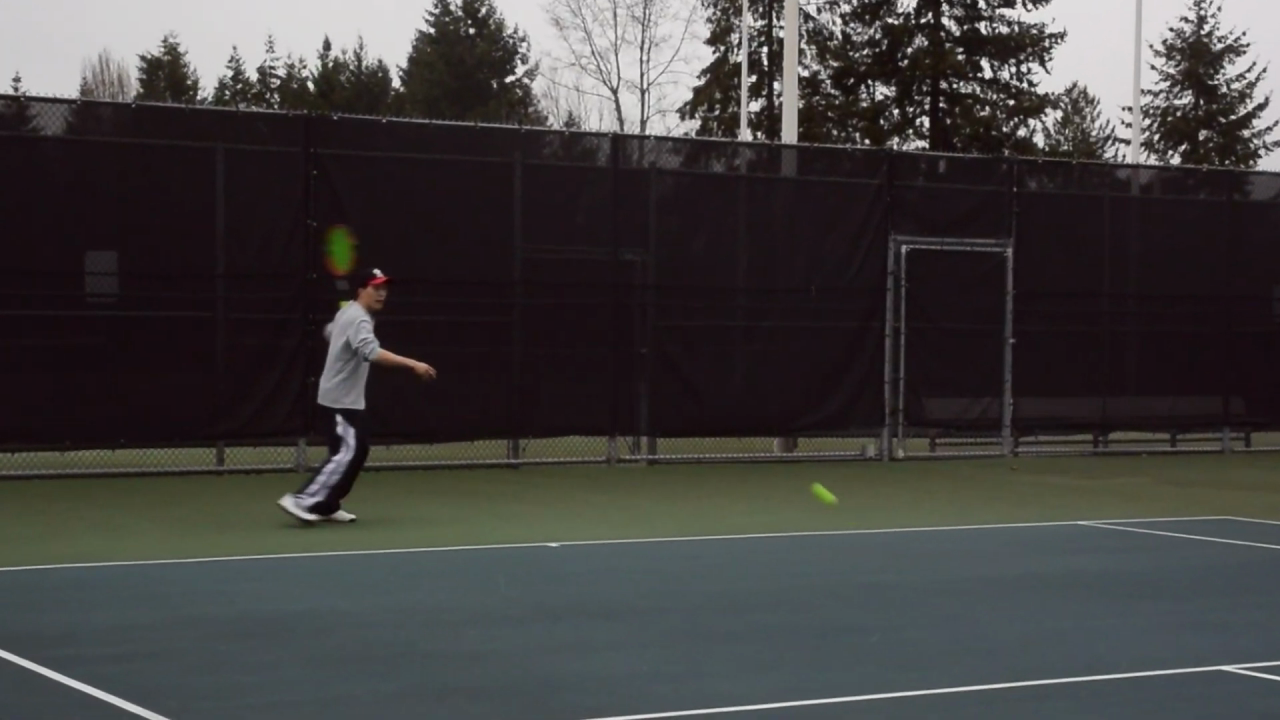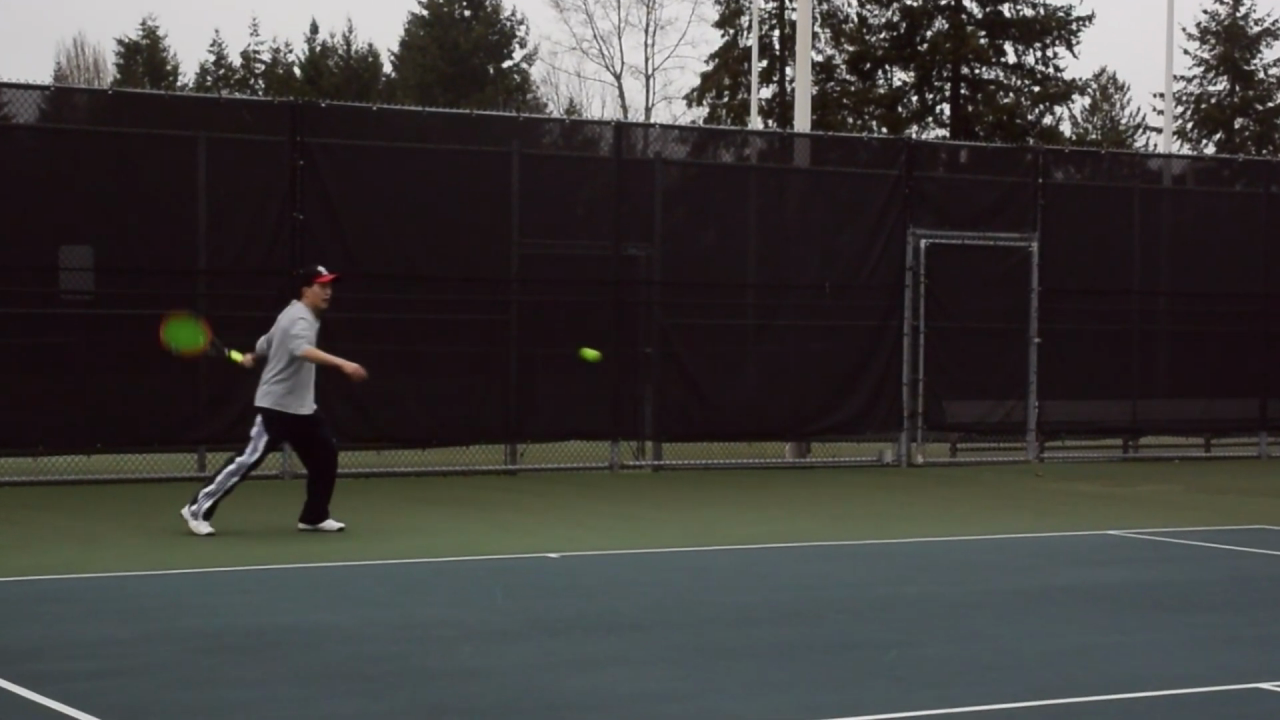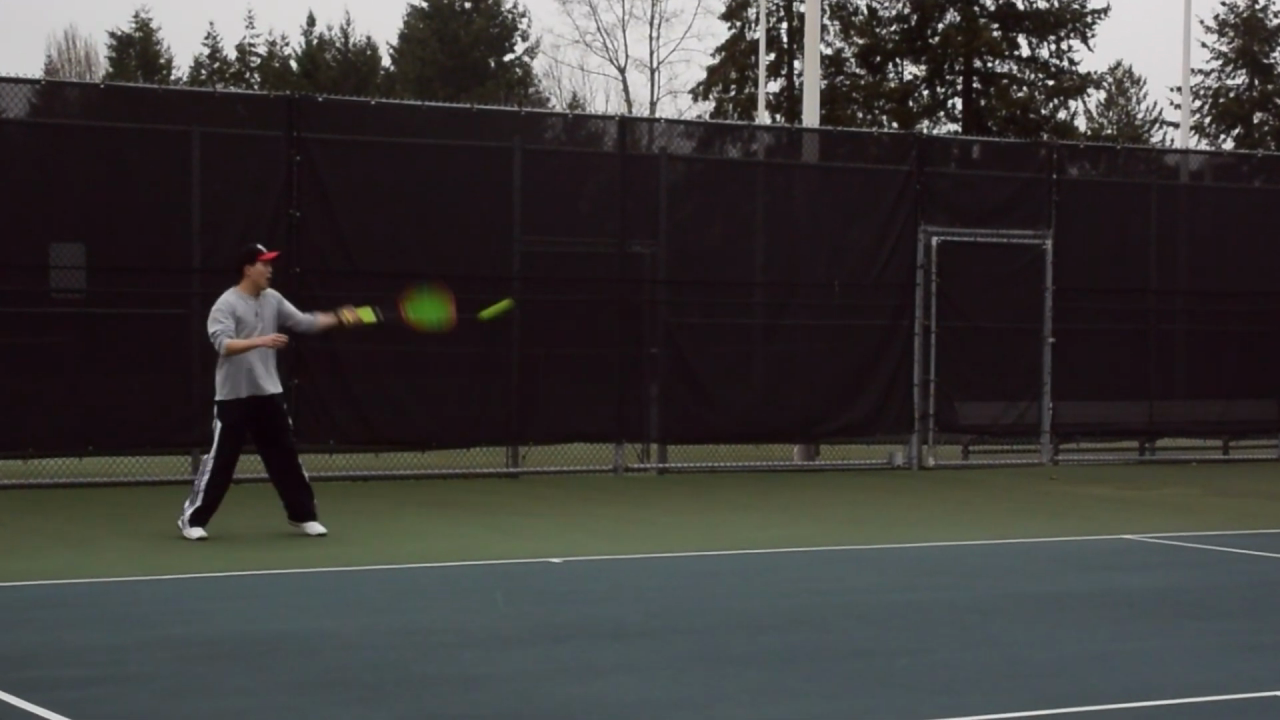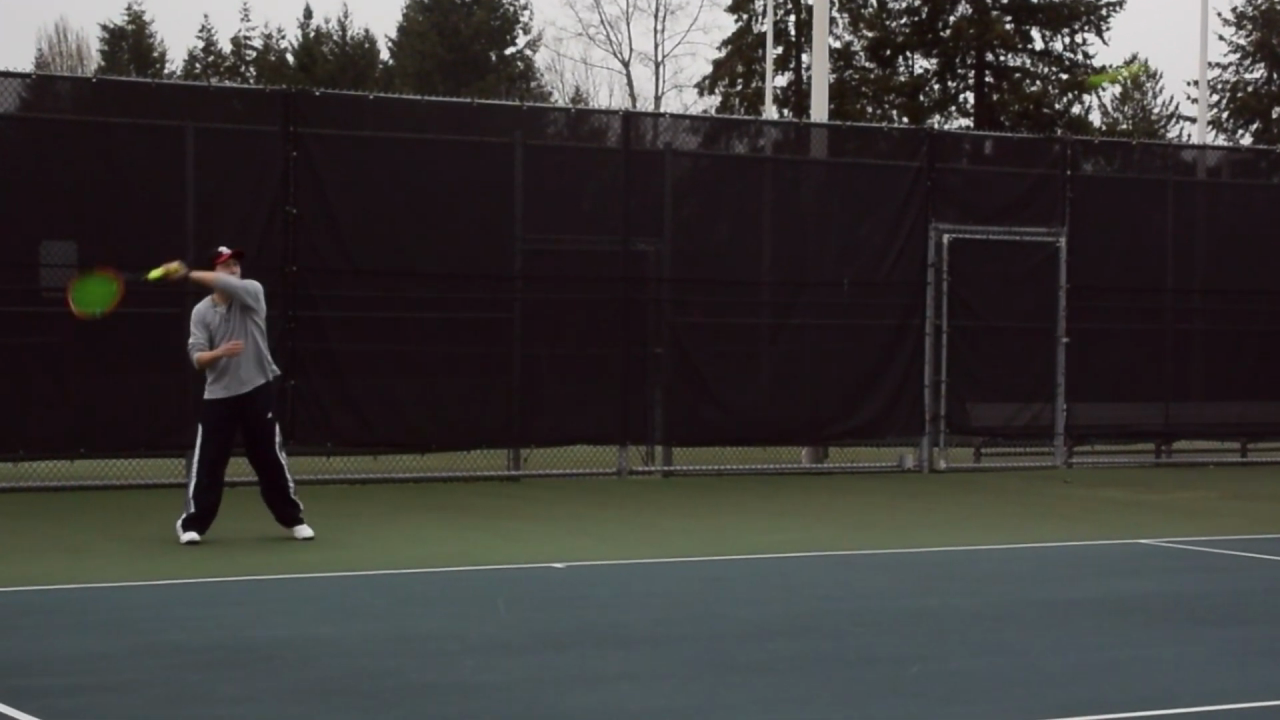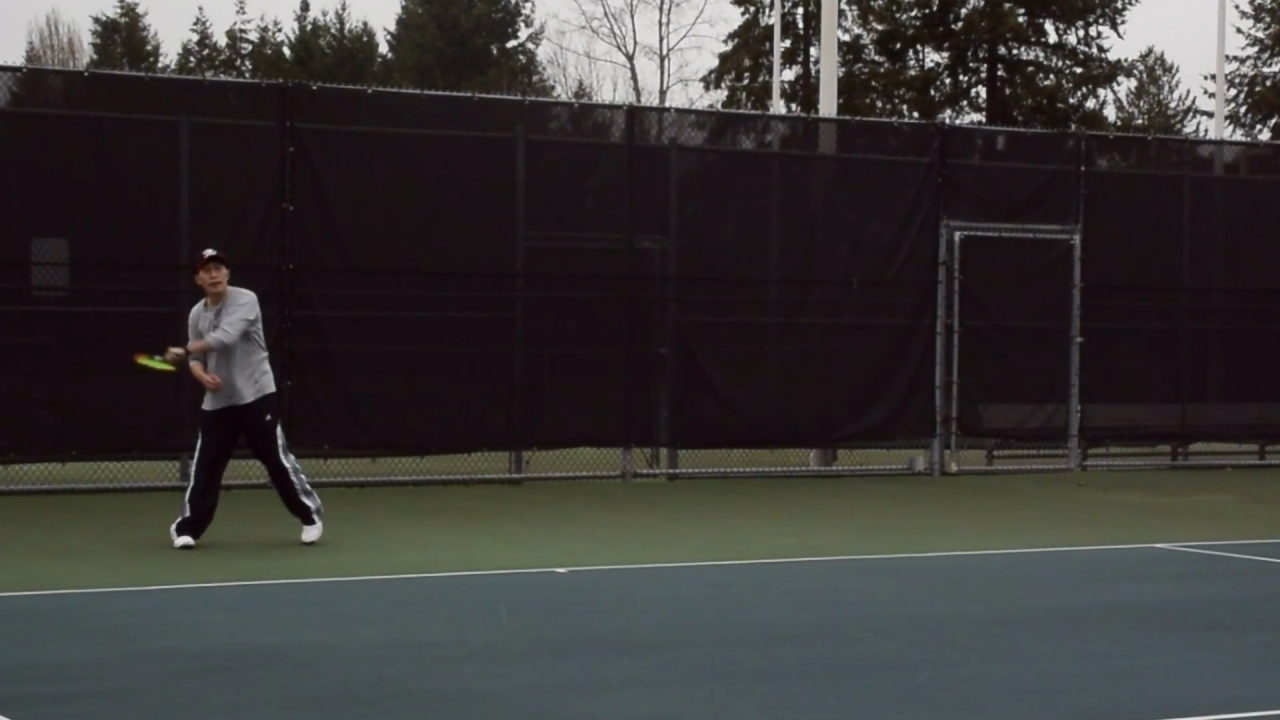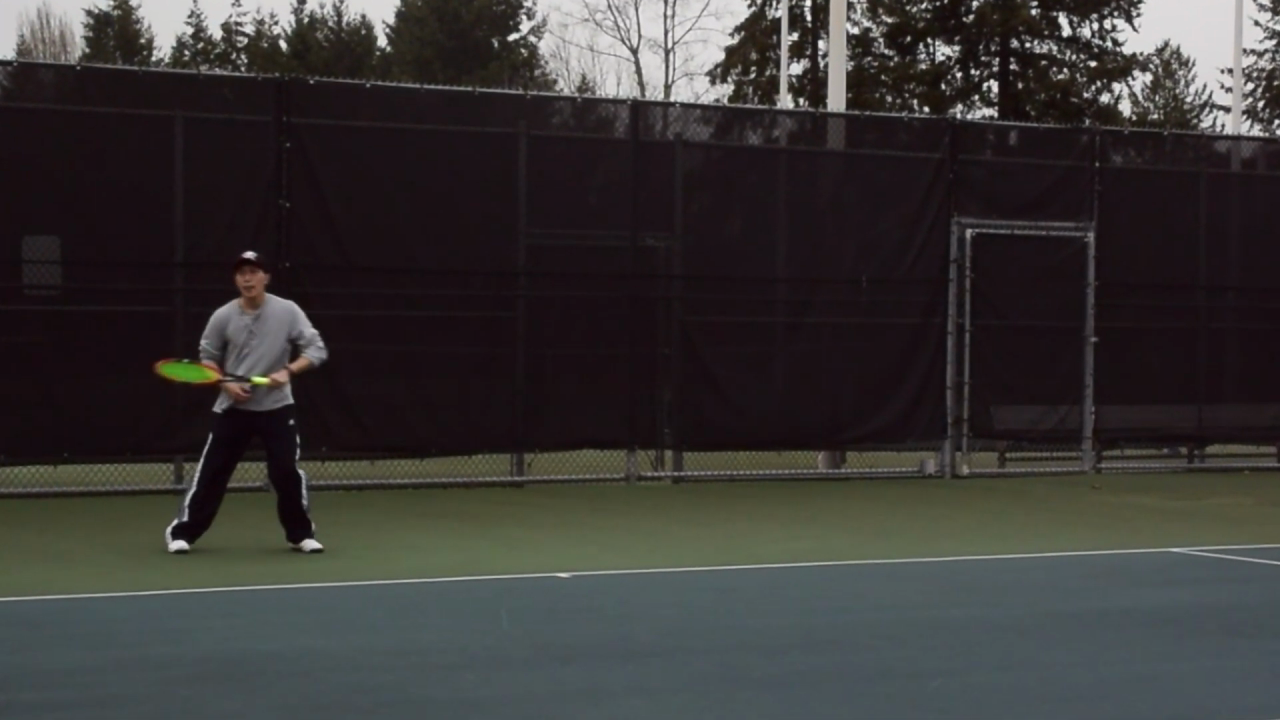
dt=0.5s
person 1, frame 1
left shoulder: (348, 312)
right shoulder: (358, 319)
left elbow: (331, 332)
right elbow: (372, 352)
right wrist: (414, 365)
left hip: (348, 400)
right hip: (340, 401)
left knee: (357, 453)
right knee: (345, 455)
left ankle: (325, 507)
right ankle: (301, 502)
person 1, frame 2
left shoulder: (295, 315)
right shoulder: (300, 318)
left elbow: (267, 343)
right elbow: (301, 349)
left wrist: (252, 357)
right wrist: (342, 363)
left hip: (301, 408)
right hip: (276, 406)
left knee: (325, 456)
right knee: (248, 460)
left ankle: (314, 517)
right ankle: (198, 510)
person 1, frame 3
left shoulder: (273, 300)
right shoulder: (226, 304)
left elbow: (303, 322)
right elbow: (223, 344)
left wrist: (336, 318)
right wrist: (260, 341)
left hip: (269, 393)
right hip: (233, 395)
left knee: (285, 454)
right knee: (221, 458)
left ankle: (303, 515)
right ankle: (193, 519)
person 1, frame 4
left shoulder: (252, 292)
right shoulder: (200, 312)
left elbow: (229, 283)
right elbow: (197, 357)
left wrist: (187, 273)
right wrist: (219, 352)
left hip: (257, 389)
right hip: (218, 395)
left knee: (270, 457)
right knee: (208, 461)
left ankle: (293, 518)
right ankle: (192, 523)
person 1, frame 5
left shoulder: (245, 299)
right shoulder: (196, 314)
left elbow: (225, 337)
right elbow: (200, 359)
left wrist: (184, 352)
right wrist: (203, 376)
left hip: (257, 396)
right hip: (217, 402)
left knee: (277, 459)
right knee: (206, 465)
left ankle: (310, 515)
right ankle: (187, 527)
person 1, frame 6
left shoulder: (287, 310)
right shoulder: (222, 316)
left elbow: (317, 349)
right elbow: (208, 356)
left wrist: (289, 371)
right wrist: (226, 383)
left hip: (277, 405)
right hip: (234, 407)
left knee: (287, 470)
right knee: (212, 470)
left ankle: (301, 533)
right ankle: (183, 531)
